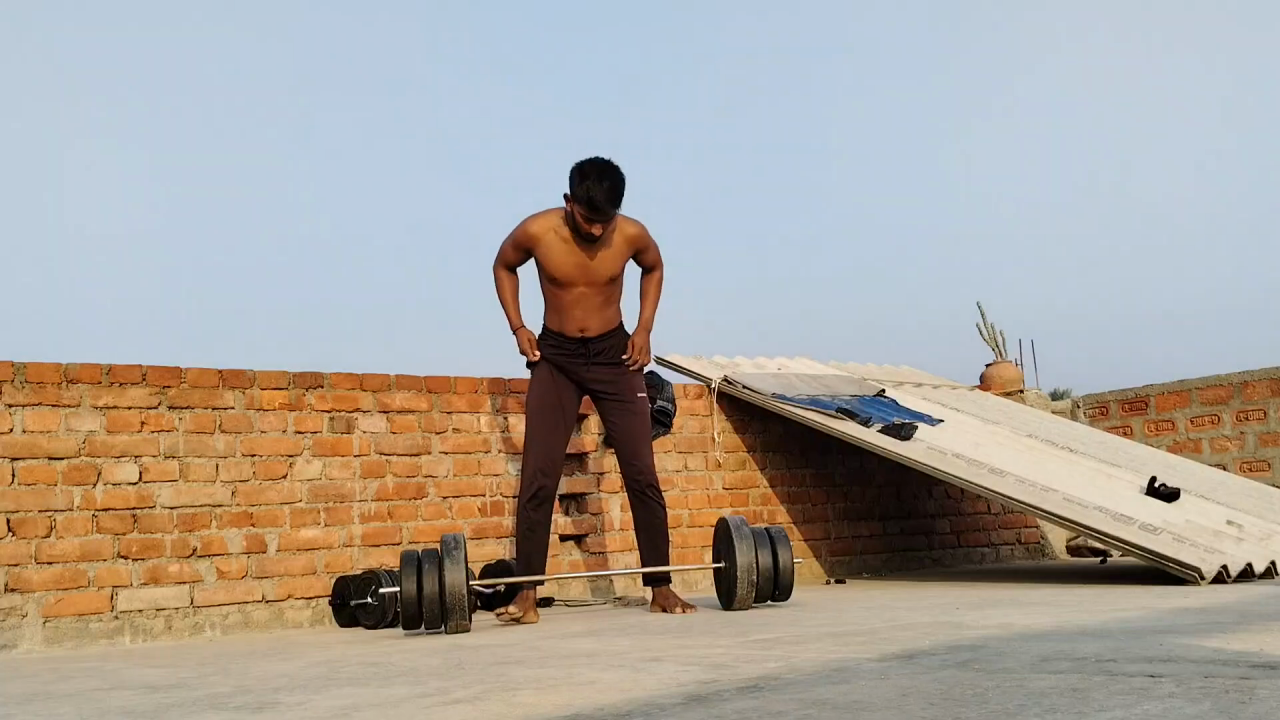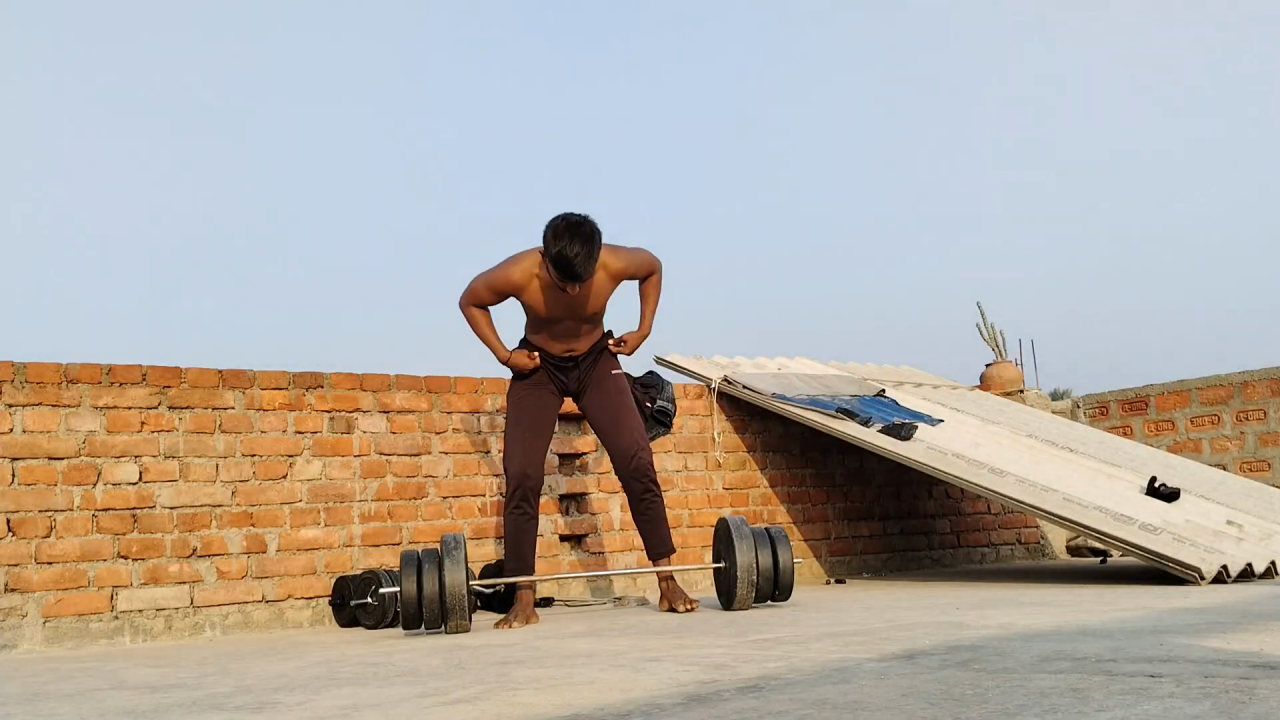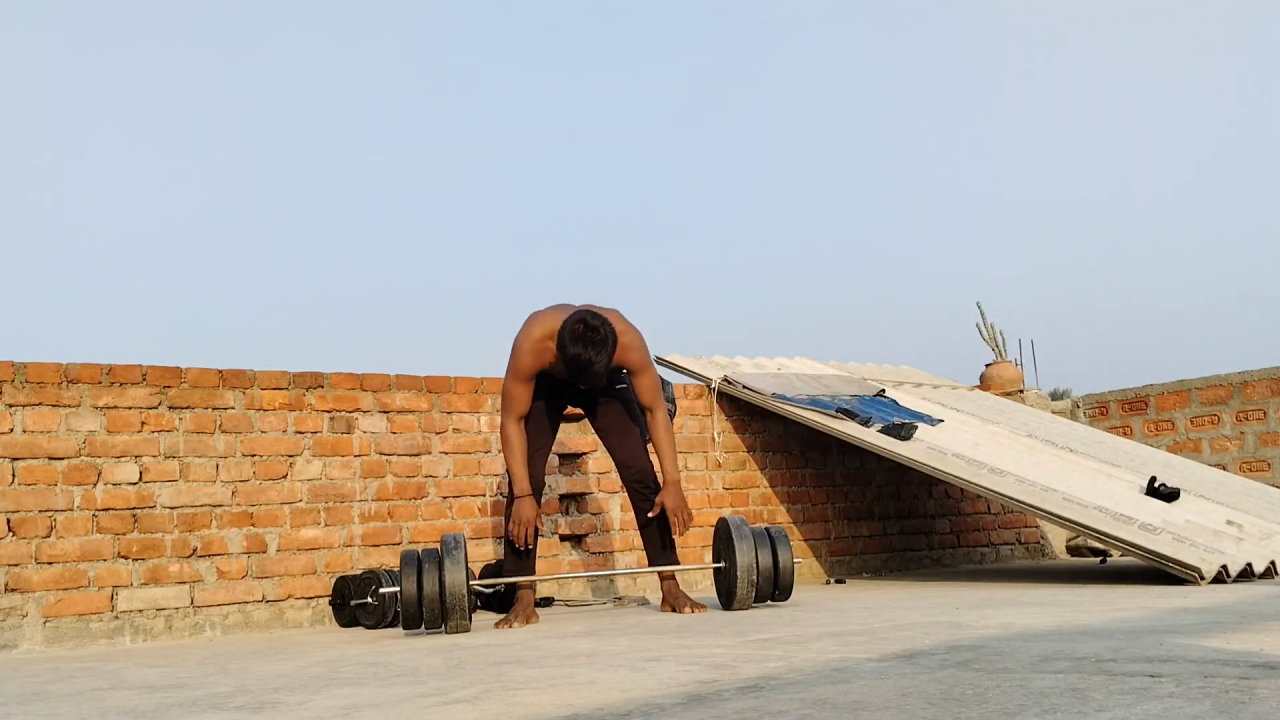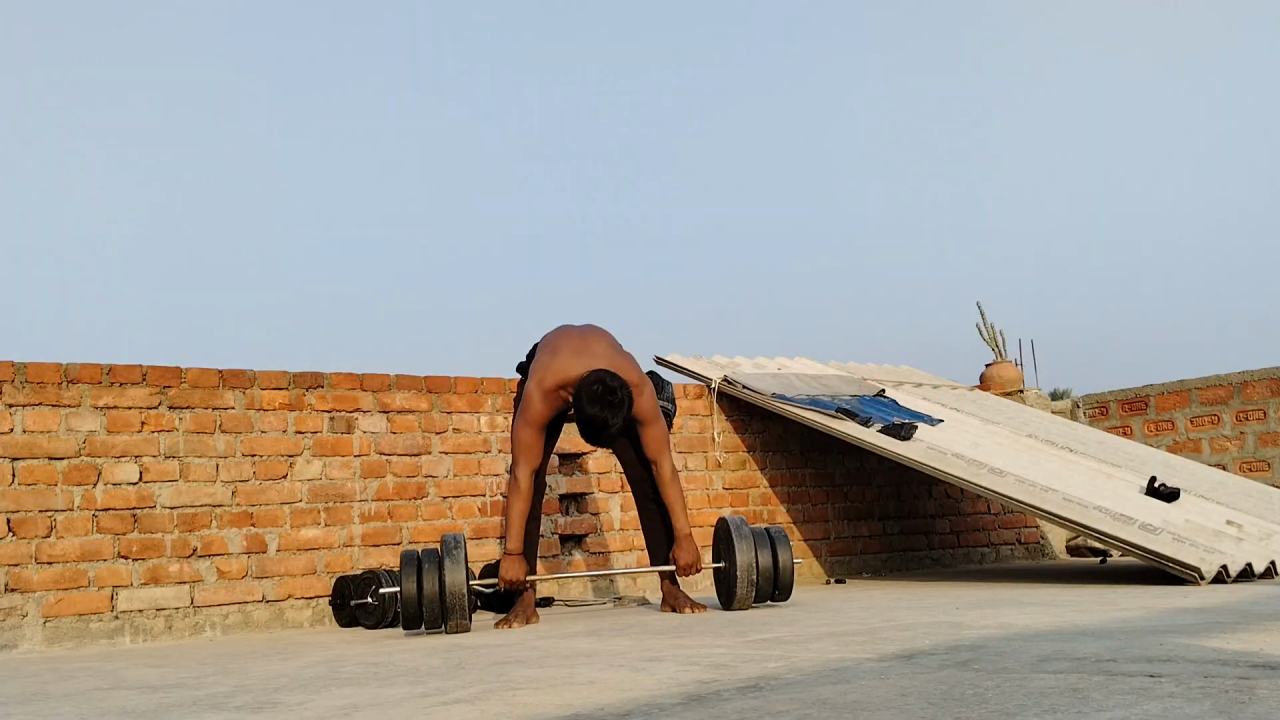
dt=0.3s
person 1, frame 1
left shoulder: (632, 234)
right shoulder: (535, 231)
left elbow: (654, 269)
right elbow: (503, 267)
left wrist: (644, 328)
right wrist: (518, 328)
left hip: (614, 355)
right hip: (554, 358)
left knee: (641, 474)
right knee: (539, 474)
left ankle: (661, 588)
right ankle: (528, 592)
person 1, frame 2
left shoulder: (614, 264)
right shoulder: (516, 274)
left elbow: (653, 266)
right elbow: (470, 301)
left wrist: (642, 331)
right wrist: (506, 354)
left hip: (598, 362)
right hip: (537, 367)
left knee: (637, 461)
right knee: (521, 475)
left ankle: (667, 585)
right ankle: (523, 599)
person 1, frame 3
left shoulder: (625, 339)
right shoulder: (534, 343)
left elbow: (655, 409)
right elbow: (512, 418)
left wrist: (673, 485)
right wrist: (523, 495)
left hip: (607, 385)
right hip: (545, 384)
left knee: (639, 468)
right knee: (528, 488)
left ankle: (670, 588)
right ankle: (524, 599)
person 1, frame 4
left shoulder: (639, 389)
right shoulder: (541, 392)
left elbow: (662, 465)
right elbow: (523, 474)
left wrist: (684, 536)
right wrist: (513, 552)
left hip: (613, 383)
right hip: (552, 380)
left knee: (645, 472)
right knee: (532, 475)
left ankle: (670, 588)
right ankle: (525, 599)
